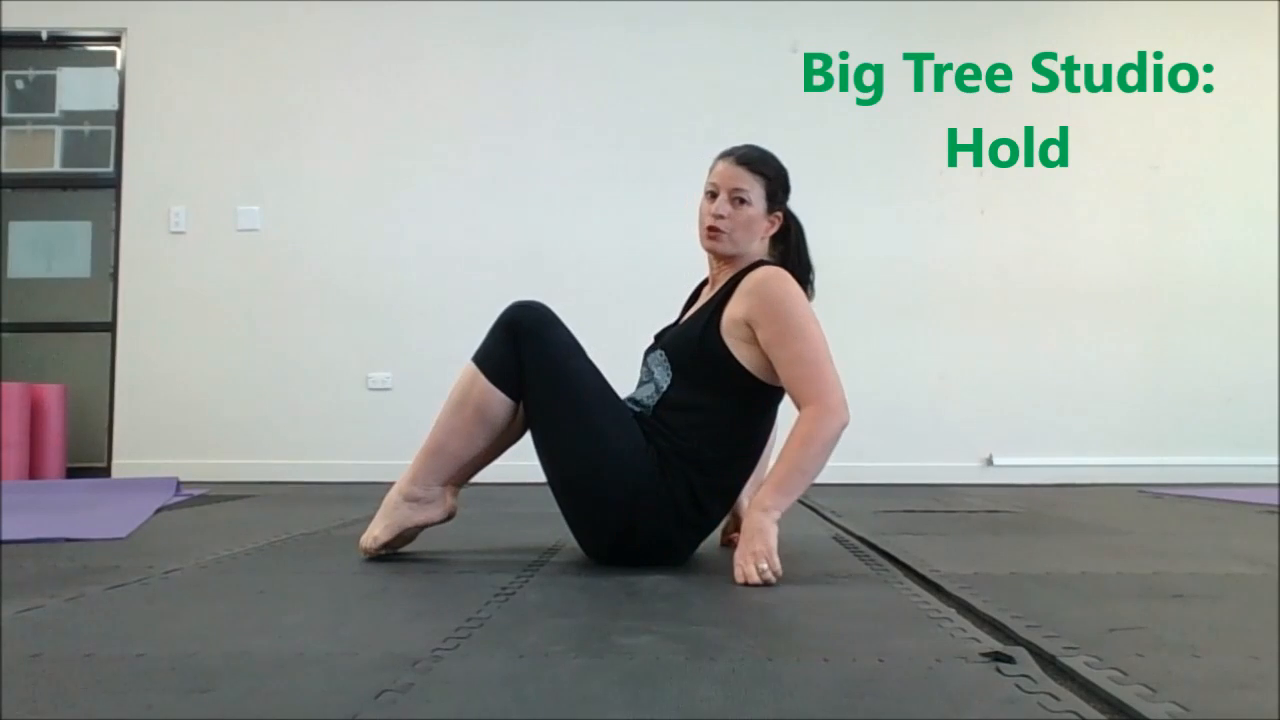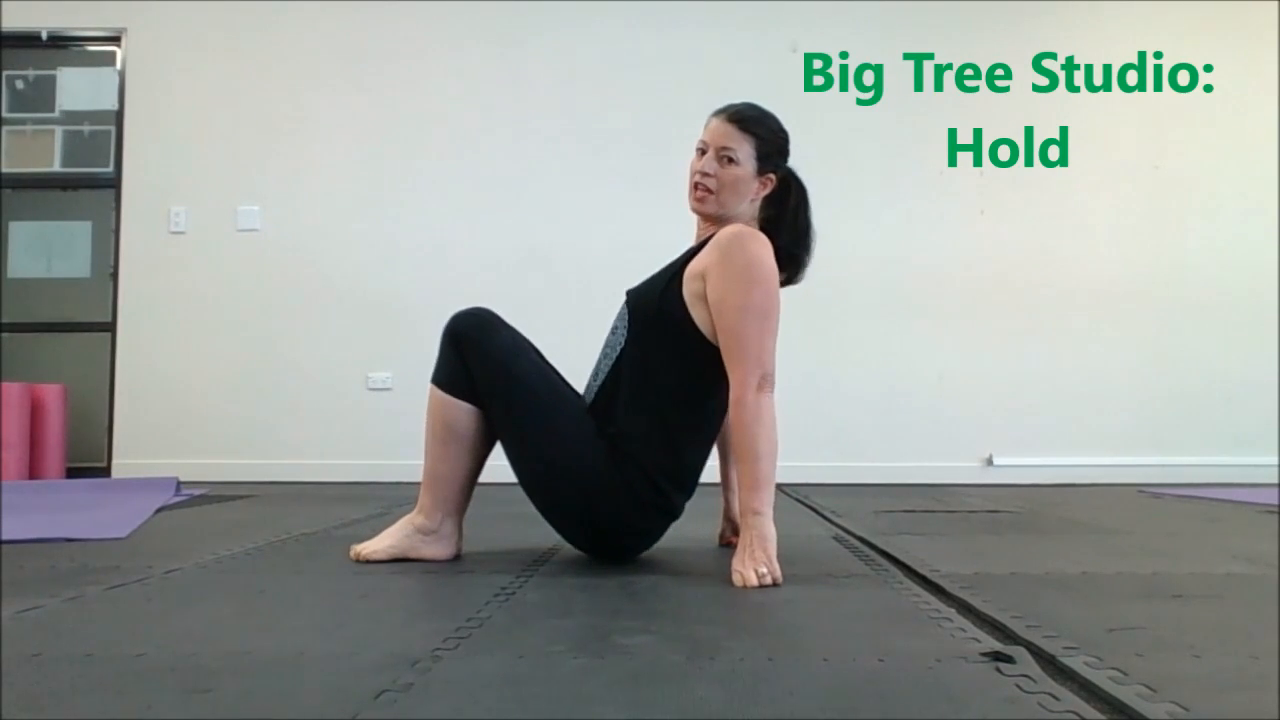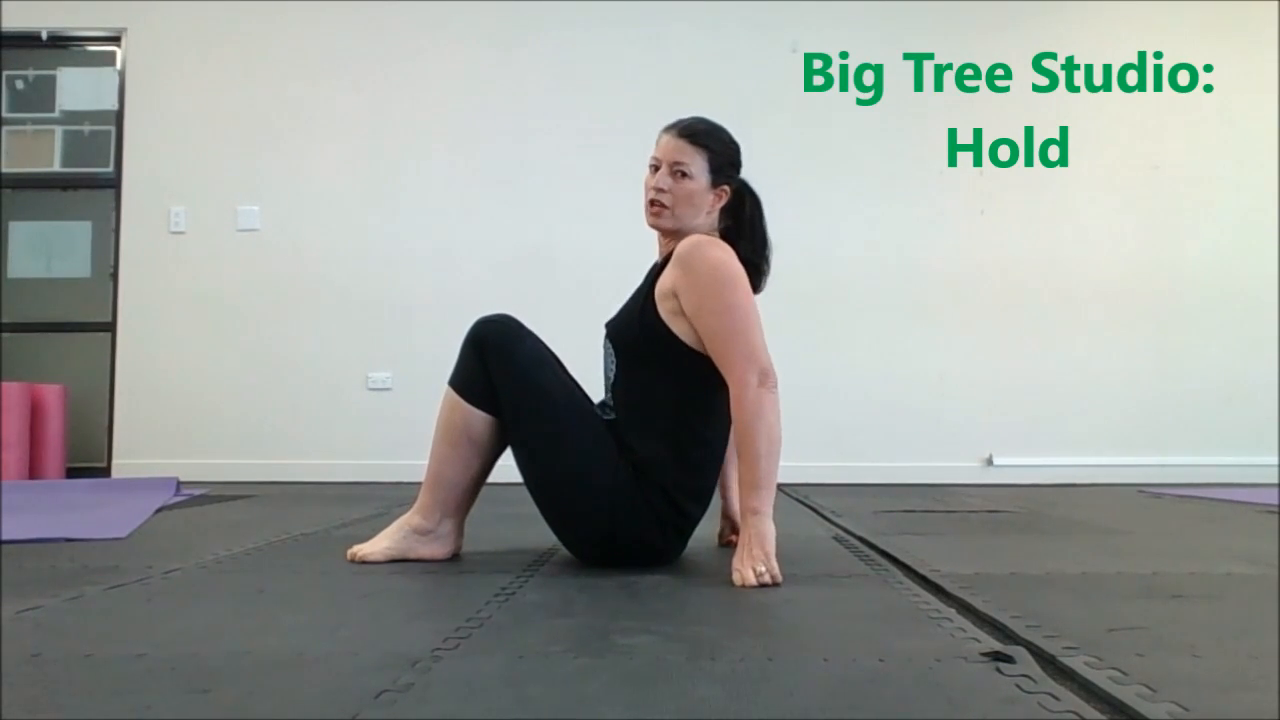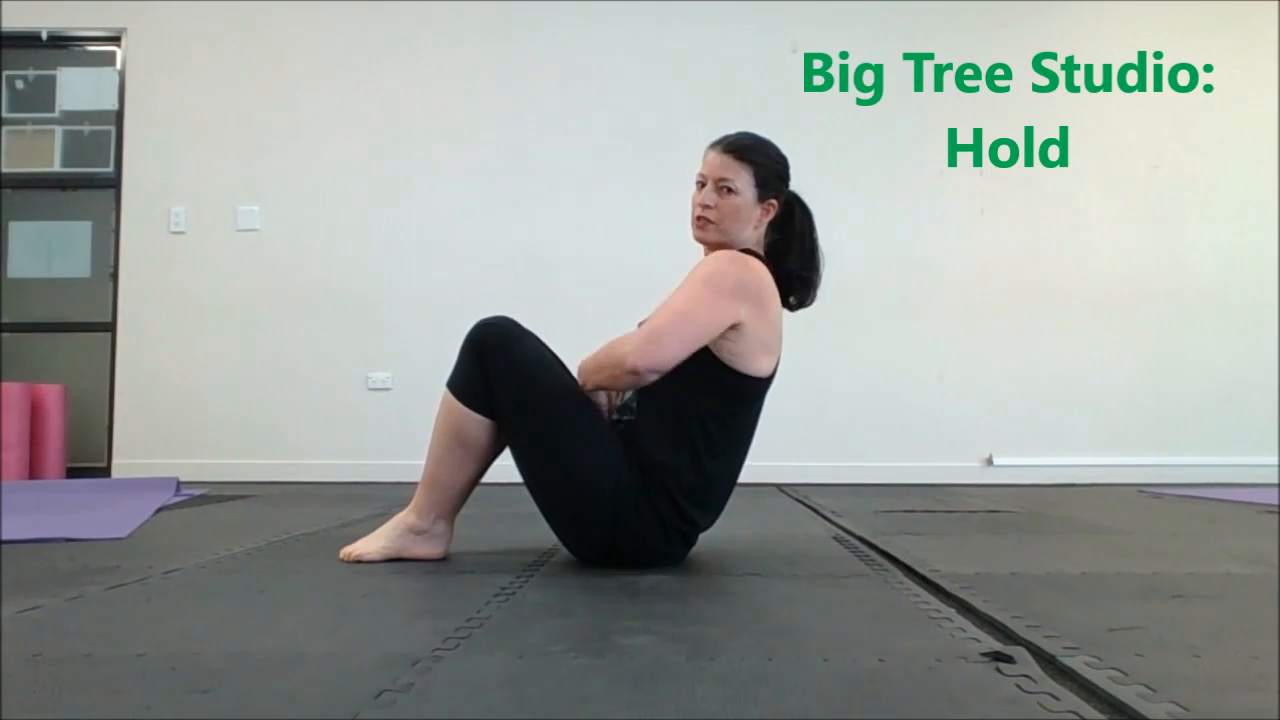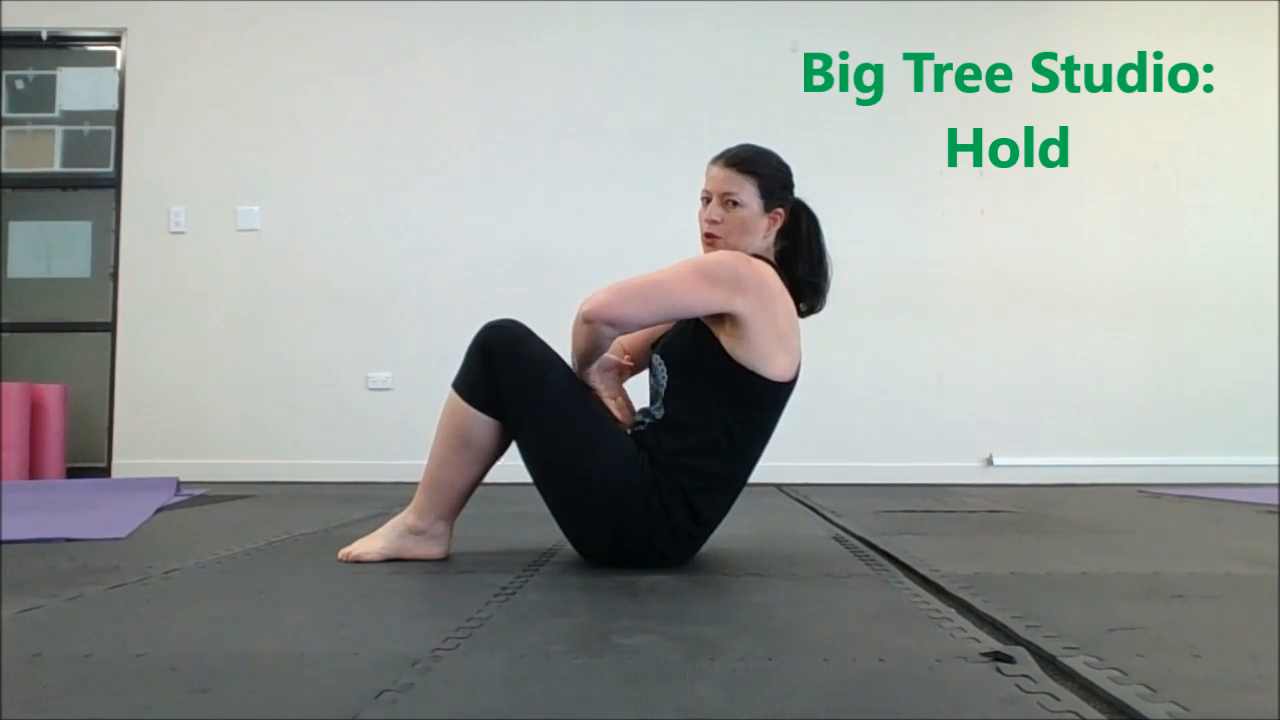
dt=1s
person 1, frame 1
left shoulder: (768, 289)
right shoulder: (712, 292)
left elbow: (827, 409)
right elbow: (741, 404)
left wrist: (763, 515)
right wrist: (739, 500)
left hip: (648, 513)
right hip: (639, 504)
left knee: (526, 327)
right knee: (532, 351)
left ankle: (419, 494)
right ankle: (434, 488)
person 1, frame 2
left shoulder: (741, 250)
right shoulder: (712, 255)
left elbow: (753, 386)
right elbow: (721, 393)
left wrist: (759, 524)
right wrist: (732, 507)
left hip: (615, 501)
left knee: (472, 334)
right knee: (481, 339)
left ankle: (432, 528)
right ankle: (437, 524)
person 1, frame 3
left shoulder: (702, 259)
right shoulder: (678, 266)
left elbow: (755, 384)
right elbow: (710, 397)
left wrist: (758, 523)
right wrist: (732, 508)
left hip: (633, 517)
right hip: (634, 509)
left knee: (495, 342)
right knee: (499, 347)
left ankle: (430, 527)
right ankle: (438, 522)
person 1, frame 4
left shoulder: (738, 274)
right shoulder: (725, 282)
left elbow: (637, 356)
right elbow: (650, 364)
left wrist: (589, 378)
right wrist: (601, 383)
left hip: (637, 518)
right hip: (643, 511)
left knee: (495, 345)
right knee: (506, 358)
left ankle: (424, 526)
right ankle: (430, 520)
person 1, frame 5
left shoulder: (743, 277)
right shoulder: (723, 300)
left elbow: (601, 311)
right elbow: (621, 351)
left wrist: (588, 367)
right wrist: (596, 368)
left hip: (647, 518)
right hip: (651, 509)
left knee: (502, 348)
right knee: (509, 357)
left ankle: (424, 527)
right ankle: (430, 522)
